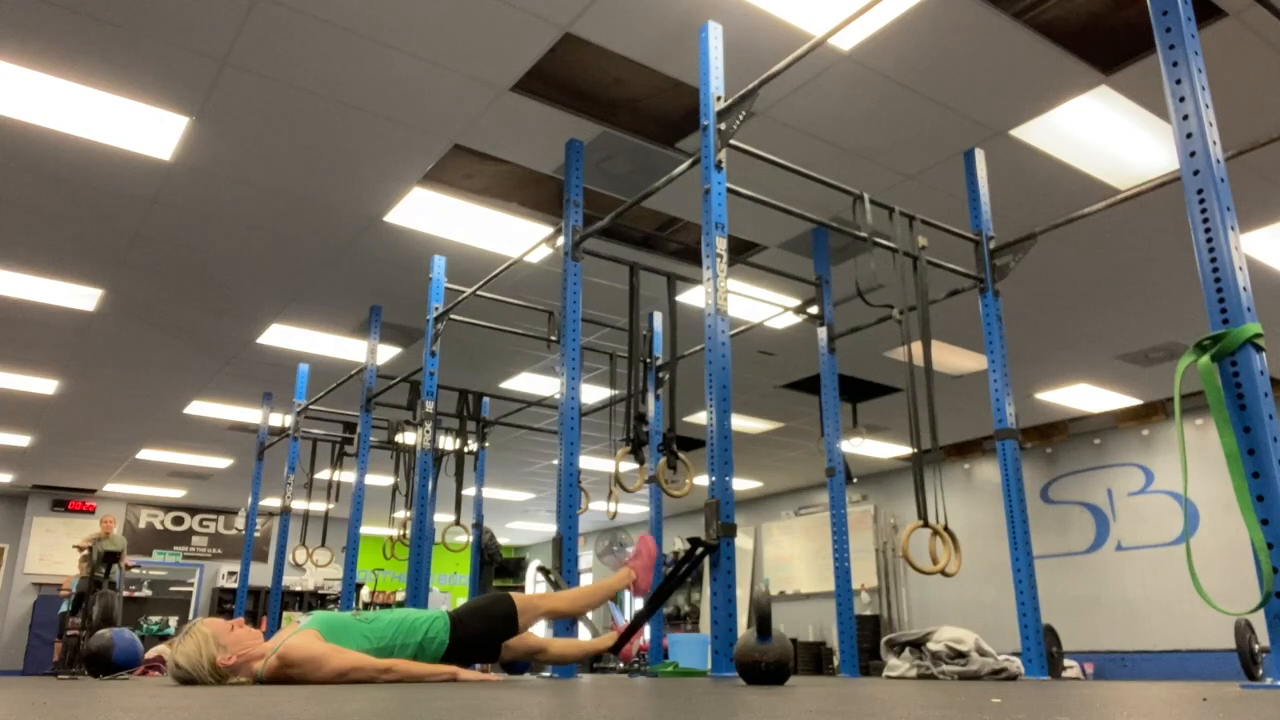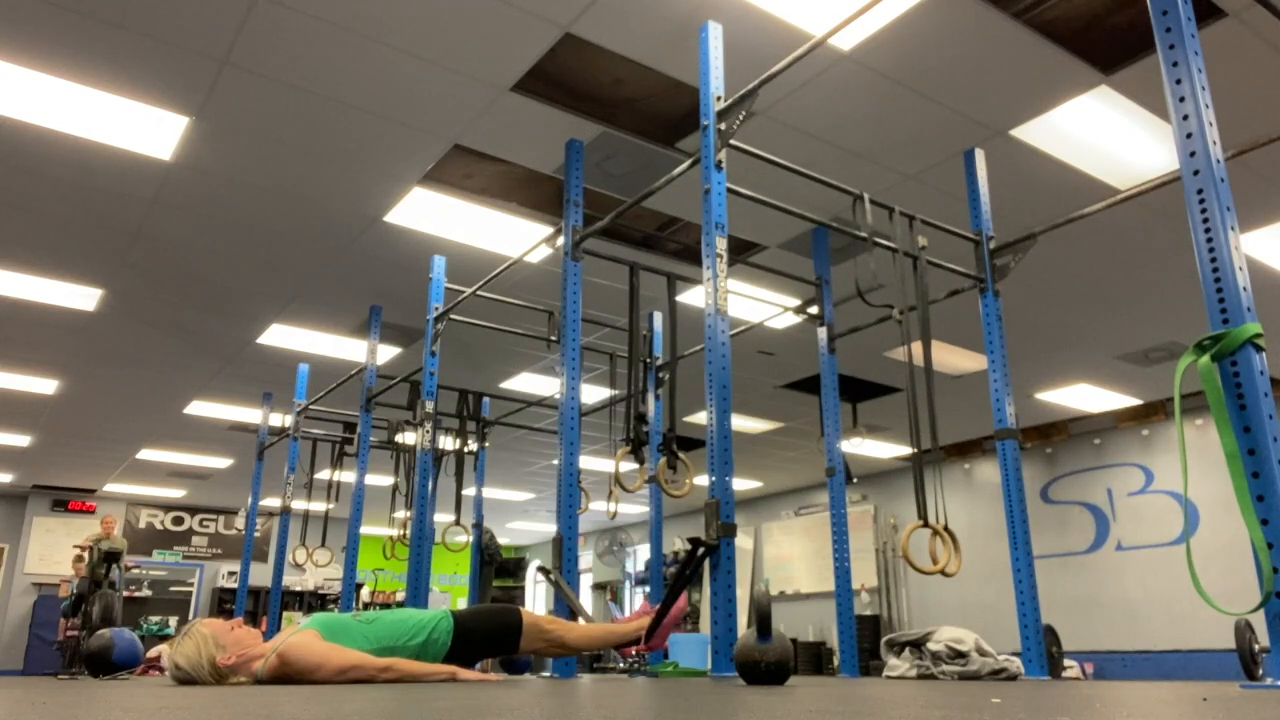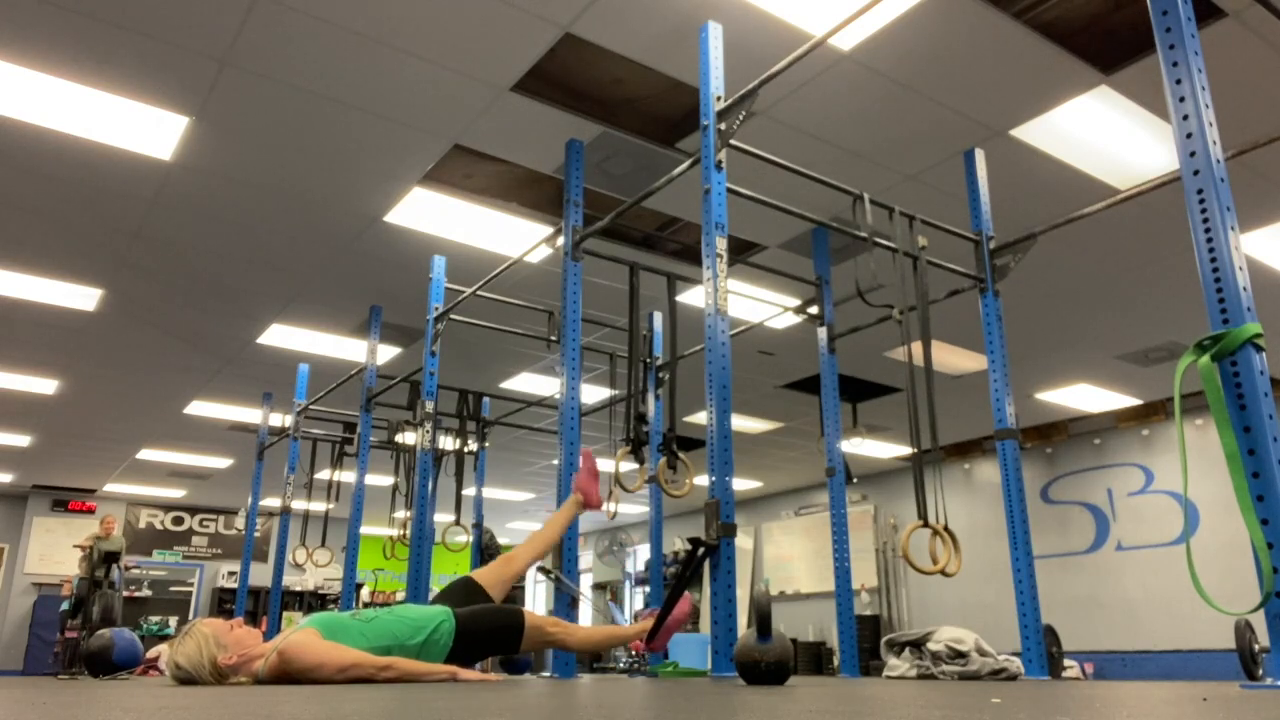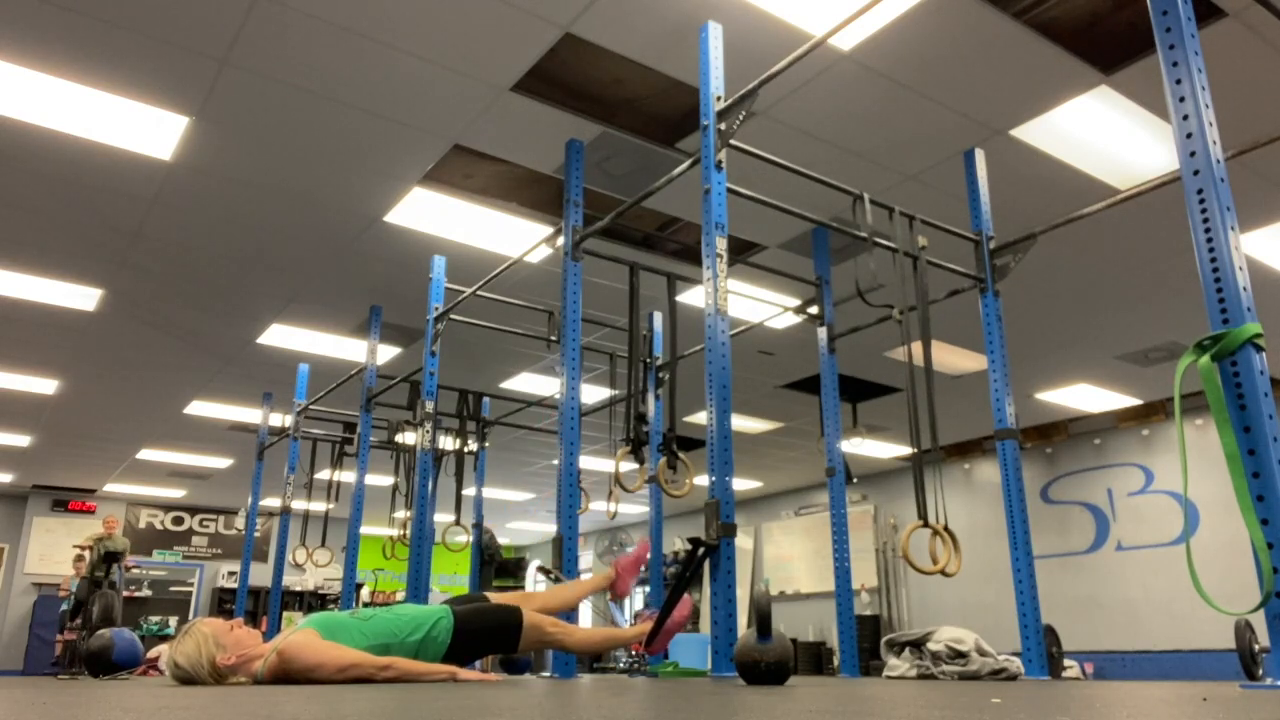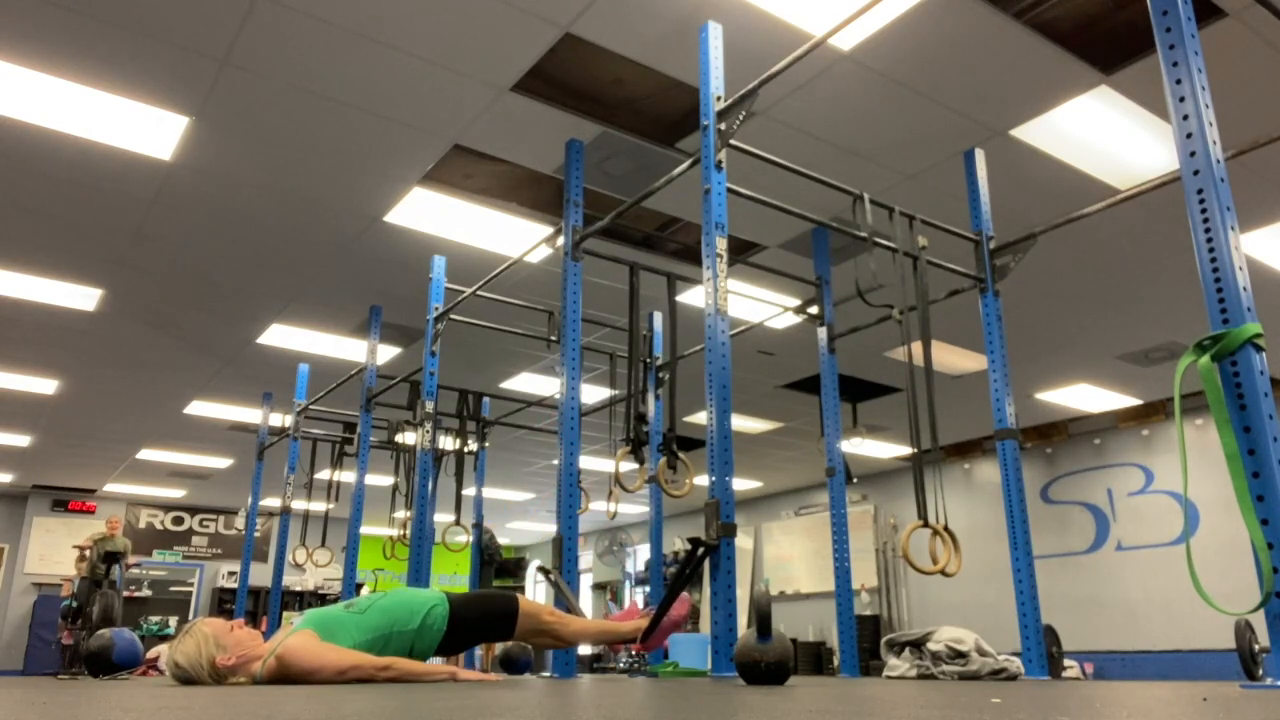
dt=1s
person 1, frame 1
left shoulder: (271, 657)
right shoulder: (290, 658)
right elbow: (382, 669)
right wrist: (458, 673)
left hip: (438, 632)
right hip: (443, 638)
left knee: (533, 646)
right knee: (541, 603)
left ankle: (608, 644)
right ankle: (632, 575)
person 1, frame 2
left shoulder: (276, 653)
right shoulder: (290, 657)
right elbow: (382, 668)
right wrist: (457, 673)
left hip: (436, 629)
right hip: (444, 637)
left knee: (540, 636)
right knee: (547, 629)
left ankle: (626, 632)
right ankle: (642, 631)
person 1, frame 3
left shoulder: (280, 650)
right shoulder: (292, 656)
right elbow: (382, 667)
right wrist: (457, 673)
left hip: (431, 617)
right hip: (444, 637)
left knee: (512, 563)
right knee: (552, 629)
left ankle: (580, 498)
right ankle: (647, 630)
person 1, frame 4
left shoulder: (275, 650)
right shoulder: (289, 655)
right elbow: (380, 668)
right wrist: (455, 673)
left hip: (430, 621)
right hip: (439, 636)
left knee: (527, 601)
right knee: (547, 627)
left ankle: (613, 576)
right ankle: (646, 633)
person 1, frame 5
left shoulder: (276, 652)
right shoulder: (289, 659)
right elbow: (379, 667)
right wrist: (457, 673)
left hip: (431, 616)
right hip: (436, 619)
left knee: (528, 627)
right knee: (547, 620)
left ankle: (618, 630)
right ankle: (642, 628)
